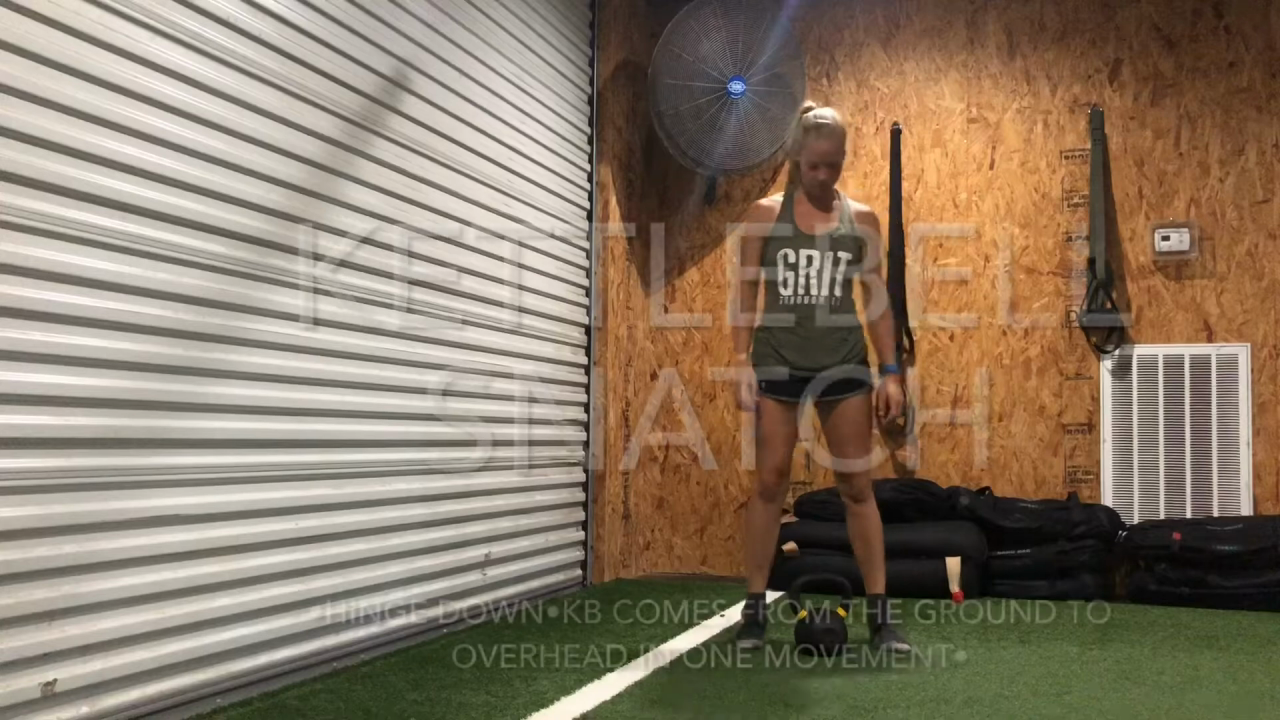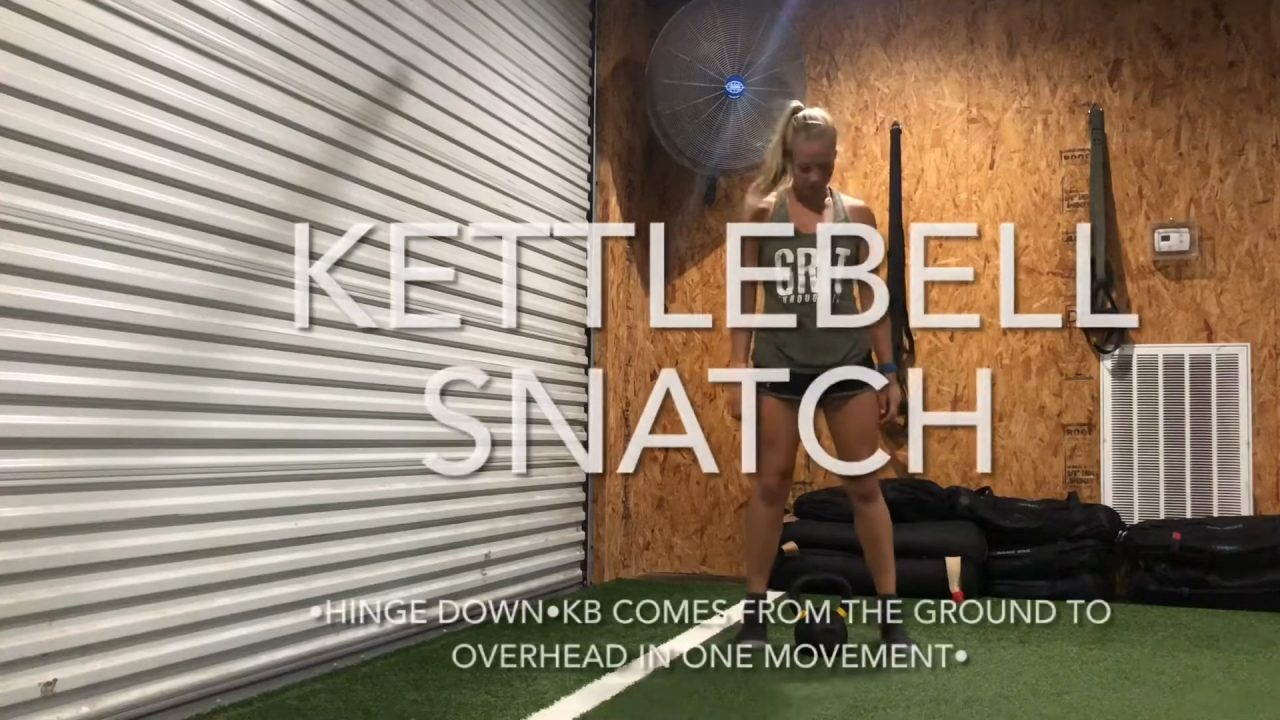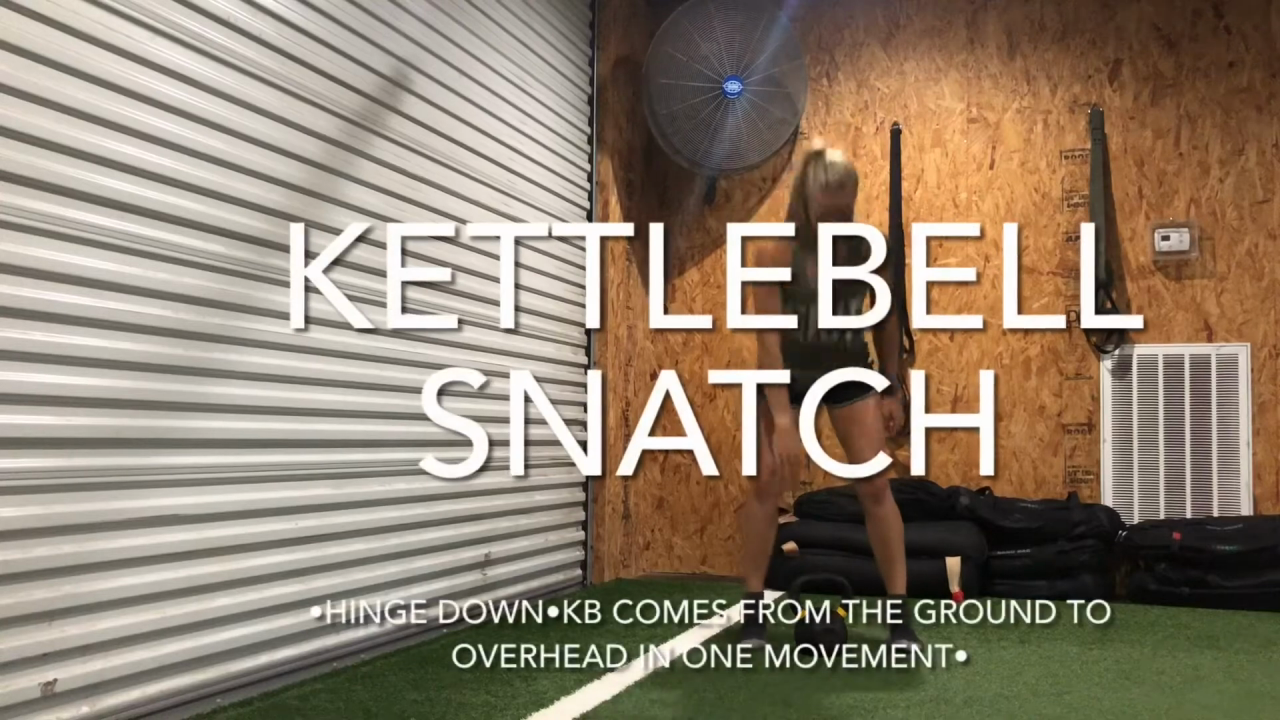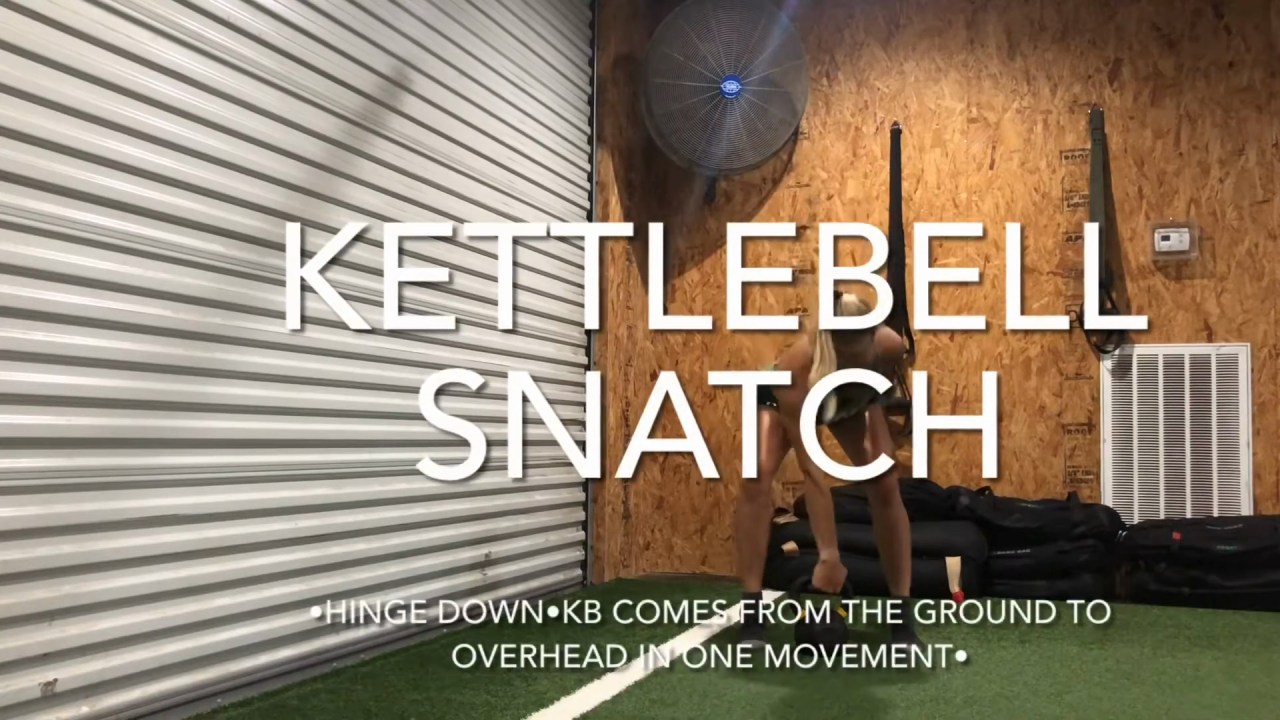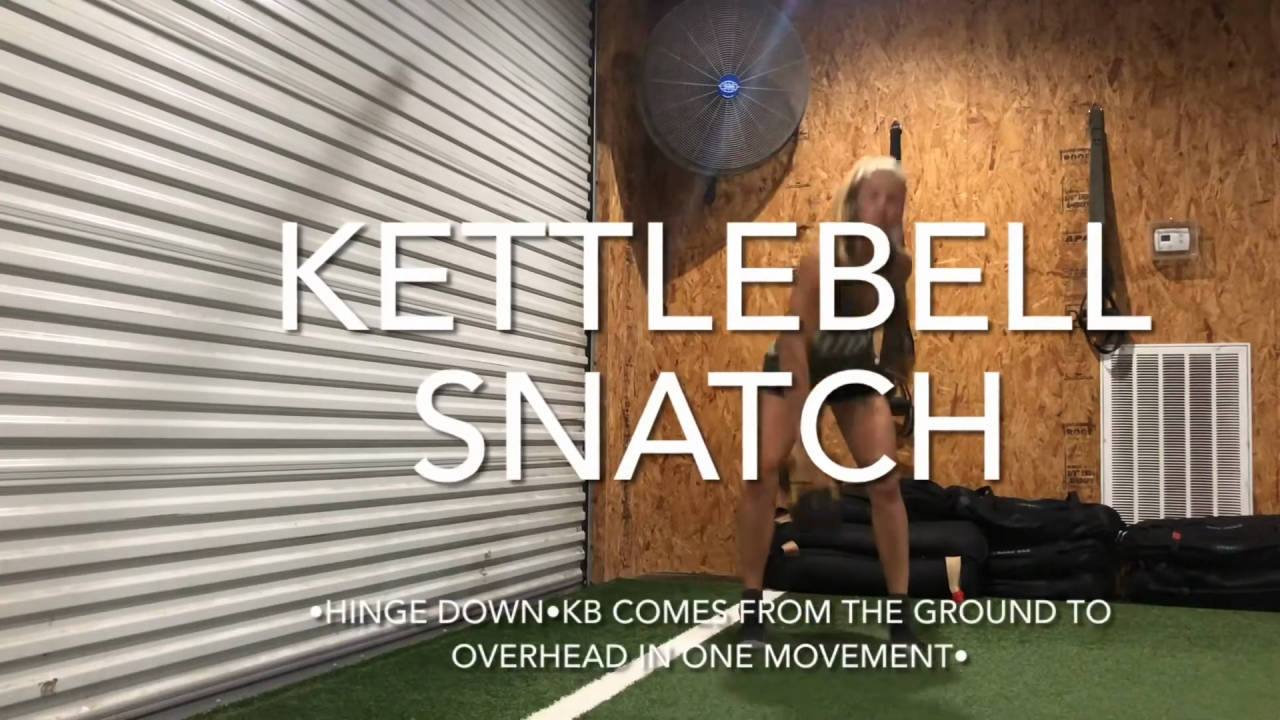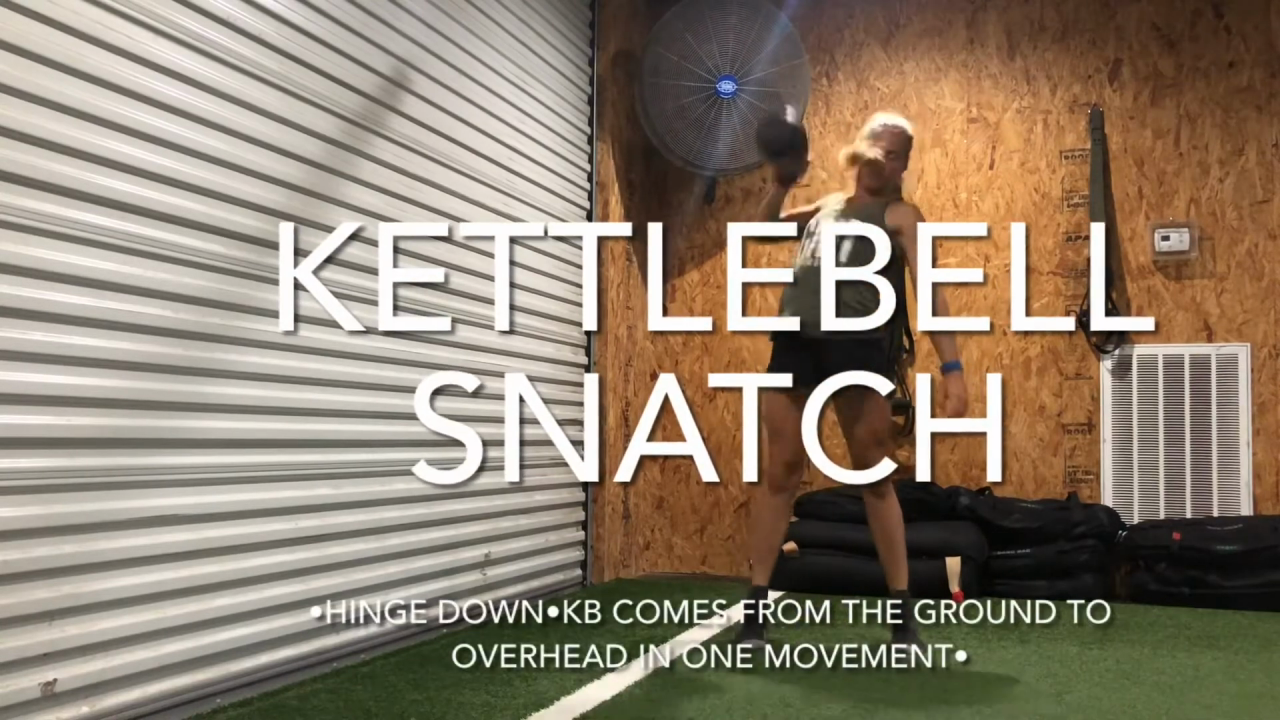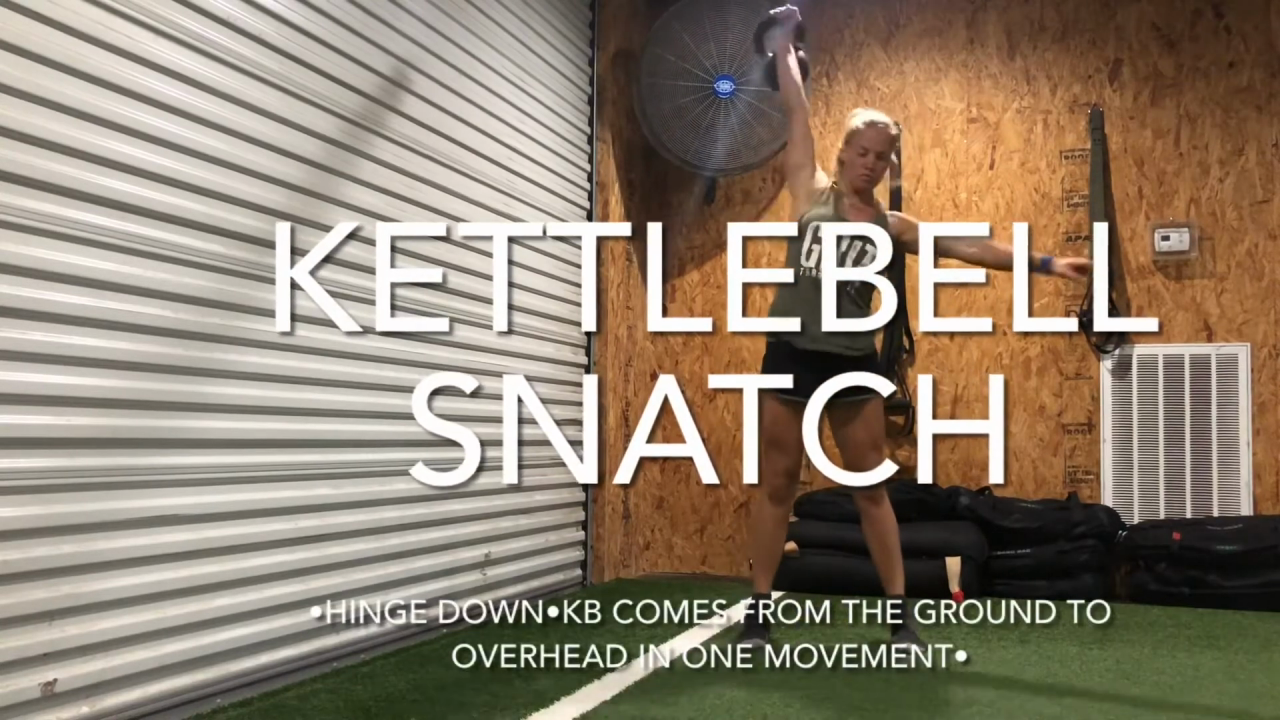
dt=0.4s
person 1, frame 1
left shoulder: (862, 220)
right shoulder: (766, 214)
left elbow: (875, 298)
right elbow: (746, 291)
left wrist: (890, 370)
right wrist: (742, 360)
left hip: (843, 366)
right hip: (778, 363)
left knee: (856, 485)
right knee: (770, 482)
left ankle: (879, 611)
right ankle: (755, 608)
person 1, frame 2
left shoulder: (857, 215)
right shoulder: (759, 213)
left elbow: (873, 297)
right elbow: (743, 295)
left wrist: (888, 370)
right wrist: (740, 367)
left hip: (847, 363)
right hip: (779, 363)
left knee: (864, 486)
right knee: (772, 484)
left ankle: (891, 614)
right ankle: (755, 610)
person 1, frame 3
left shoulder: (870, 244)
right shoulder: (776, 249)
left elbow: (885, 322)
right elbow: (768, 341)
left wrist: (891, 391)
right wrist: (780, 419)
left hip: (849, 374)
right hip: (786, 374)
left knee: (874, 484)
right knee: (766, 476)
left ankle: (901, 615)
right ankle: (753, 614)
person 1, frame 4
left shoulder: (889, 346)
right shoulder: (799, 368)
right elbow: (812, 474)
left wrist: (879, 427)
right wrist: (828, 556)
left hip: (854, 402)
right hip: (780, 397)
left knee: (885, 483)
right knee: (756, 476)
left ankle: (901, 616)
right ankle: (752, 611)
person 1, frame 5
left shoulder: (899, 261)
right shoulder: (820, 259)
right elbow: (796, 343)
left wrist: (905, 366)
right wrist: (808, 435)
left hip: (856, 369)
right hip: (797, 371)
left knee: (885, 480)
right knee: (766, 470)
left ankle: (901, 611)
right ankle: (753, 606)
person 1, frame 6
left shoulder: (901, 216)
right shoulder: (828, 206)
left elbow: (929, 291)
right elbow: (765, 226)
left wrist: (951, 369)
right wrist: (779, 184)
left hip: (859, 351)
right hip: (794, 346)
left knee: (876, 480)
right knee: (780, 475)
left ankle: (902, 611)
right ankle: (756, 605)
person 1, frame 7
left shoulder: (893, 226)
right shoulder: (812, 191)
left elbow: (965, 247)
right elbow: (796, 112)
left wrist: (1043, 263)
left hip: (853, 360)
right hip: (790, 354)
left knee: (871, 487)
right knee: (777, 483)
left ankle: (898, 612)
right ankle: (759, 608)
